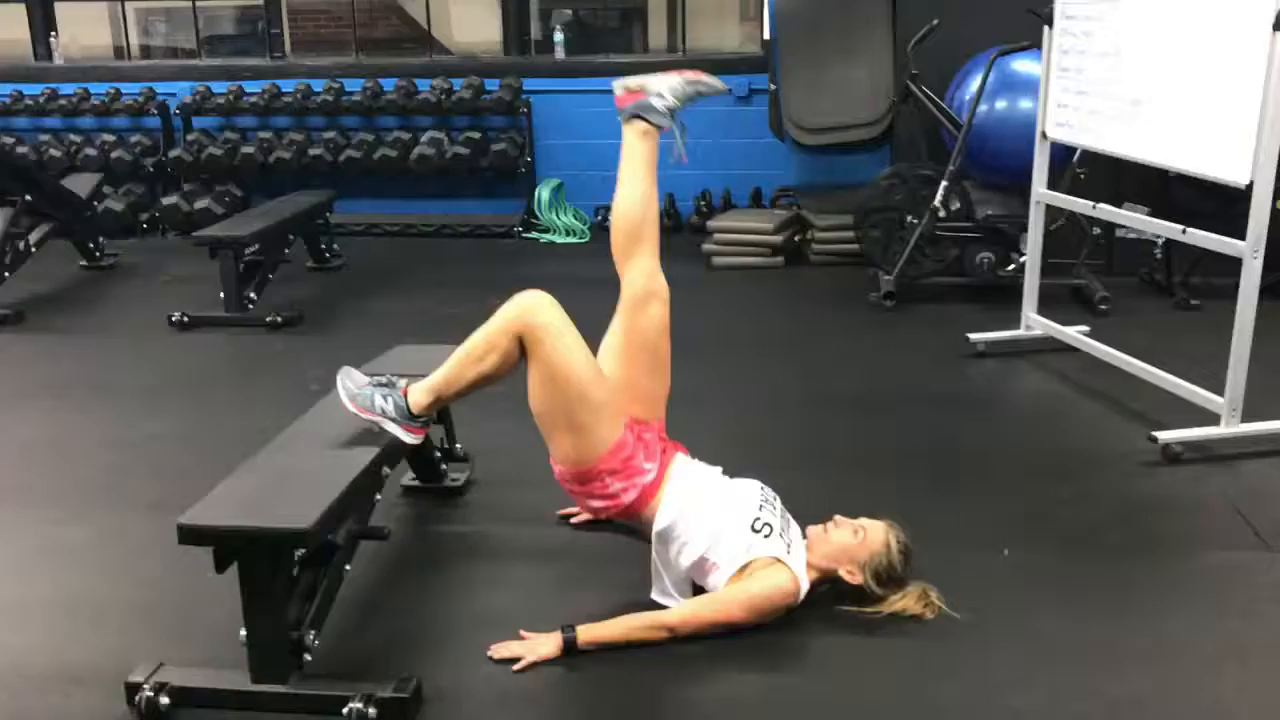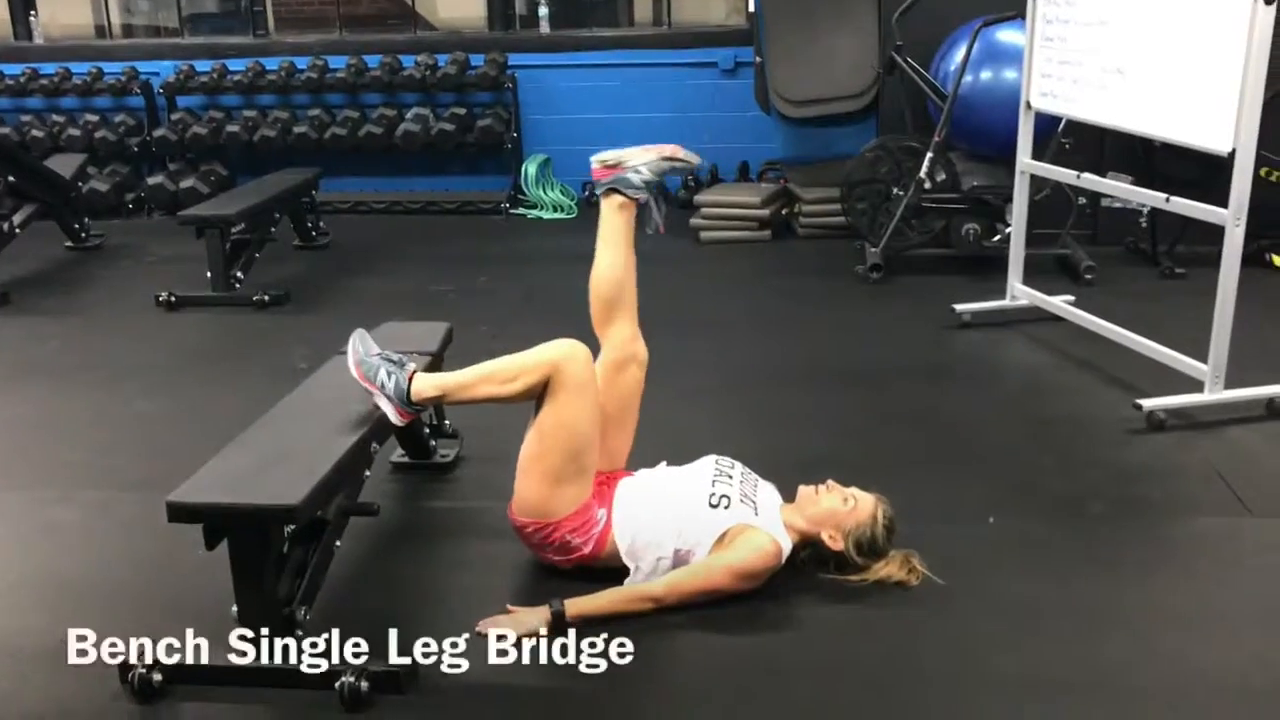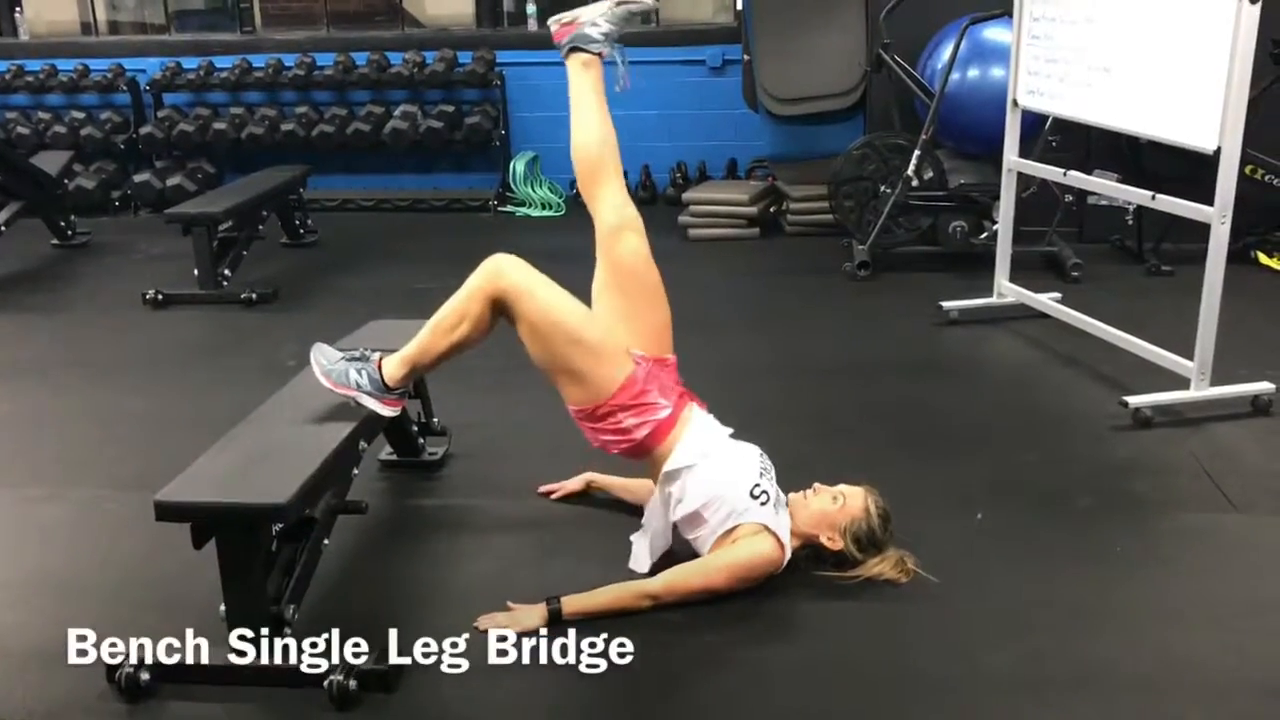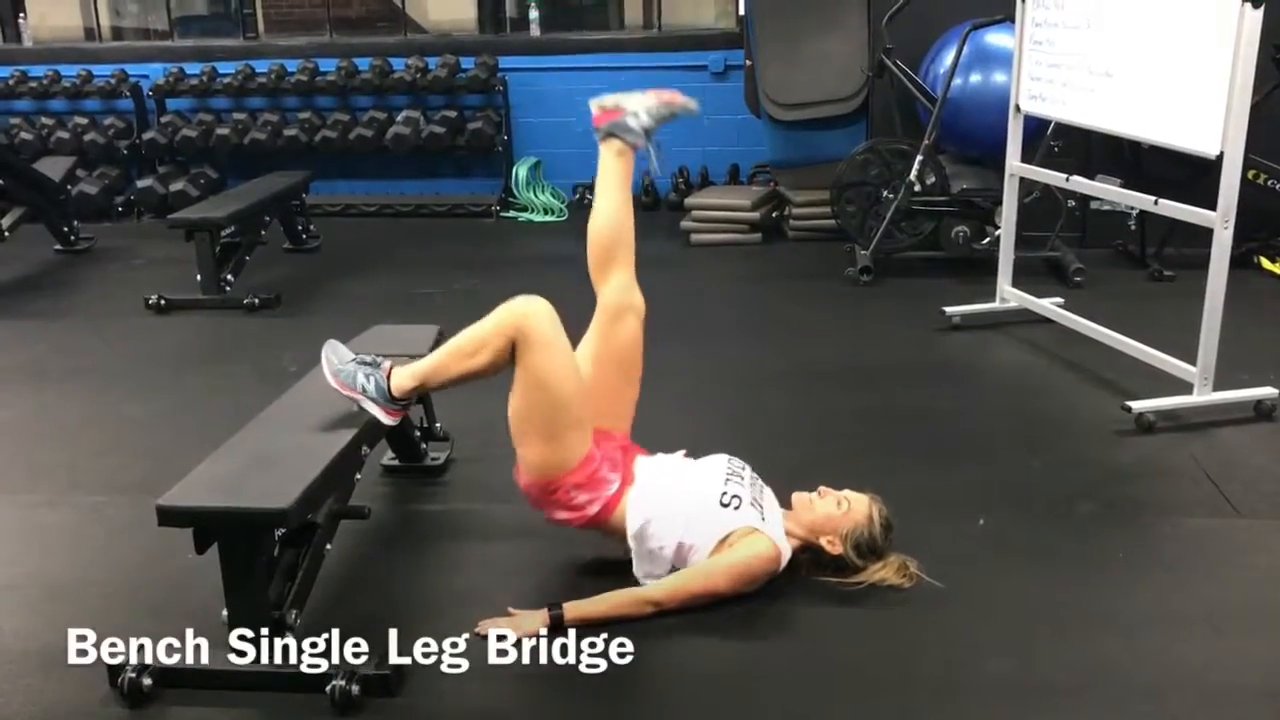
dt=0.7s
person 1, frame 1
left shoulder: (783, 586)
right shoulder: (785, 540)
left elbow: (671, 624)
left wrist: (566, 640)
left hip: (618, 472)
right hip: (638, 456)
left knee: (533, 311)
right knee: (644, 288)
left ankle: (413, 407)
person 1, frame 2
left shoulder: (763, 551)
right shoulder: (765, 505)
left elbow: (657, 595)
left wrist: (552, 615)
left hip: (568, 527)
right hip: (603, 492)
left knee: (569, 358)
left ankle: (413, 390)
person 1, frame 3
left shoulder: (767, 550)
right shoulder: (774, 509)
left elbow: (653, 594)
left wrist: (548, 612)
left hip: (628, 402)
right hip: (643, 388)
left knee: (502, 274)
right knee: (615, 217)
left ankle: (387, 378)
person 1, frame 4
left shoulder: (764, 553)
right shoulder: (763, 511)
left elbow: (656, 598)
left wrist: (551, 616)
left hip: (585, 485)
right hip: (613, 466)
left knee: (530, 315)
left ankle: (394, 389)
